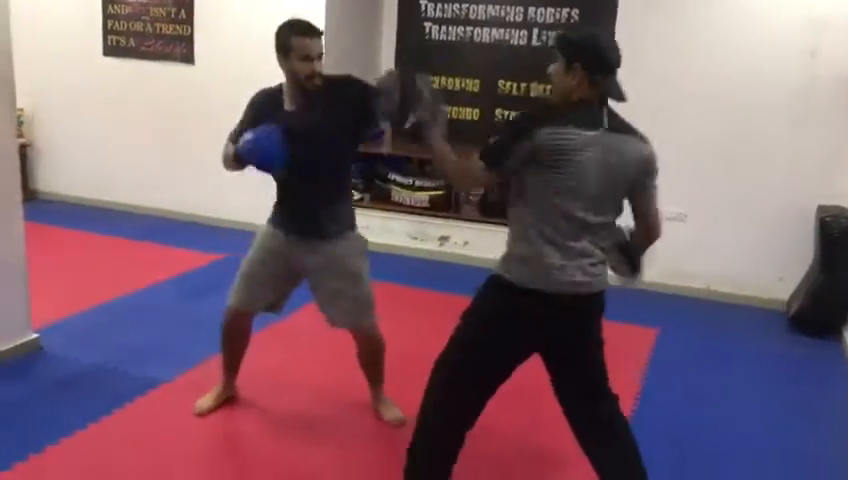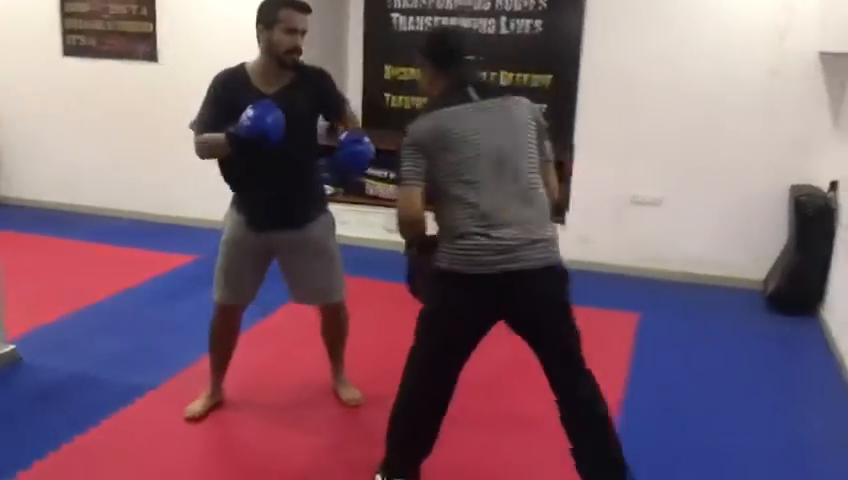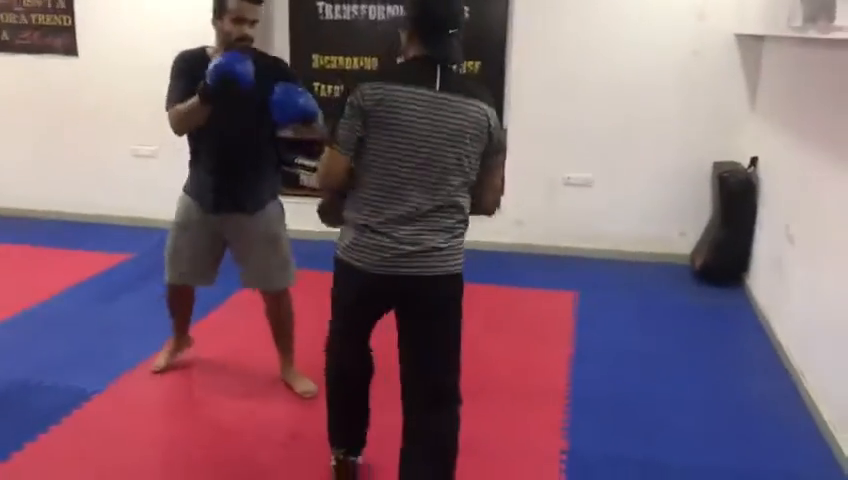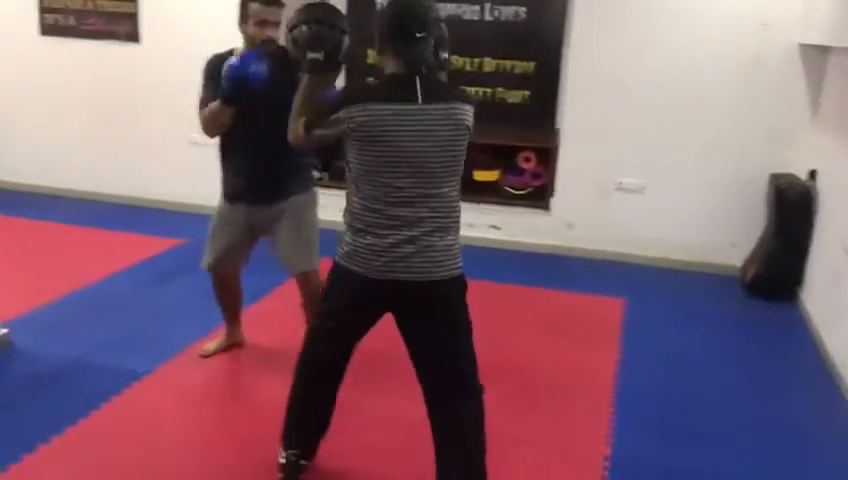
dt=0.5s
person 1, frame 1
left shoulder: (540, 124)
right shoulder: (638, 147)
left elbow: (469, 176)
right elbow: (649, 227)
left wrist: (432, 130)
right wrist: (626, 248)
left hip: (523, 287)
right hip: (584, 294)
left knee: (453, 384)
right knee: (593, 403)
person 1, frame 2
left shoulder: (424, 127)
right shoulder: (522, 109)
left elbow: (409, 213)
right elbow: (551, 192)
left wrist: (420, 250)
left hip: (468, 271)
right hip: (539, 265)
left knee: (428, 374)
right knee: (573, 379)
person 1, frame 3
left shoulder: (373, 92)
right shoulder: (482, 109)
left elbow: (330, 177)
right elbow: (488, 201)
left hip: (363, 259)
right hip: (436, 269)
left knee: (346, 353)
right knee: (433, 395)
person 1, frame 4
left shoulder: (359, 103)
right shoulder: (461, 107)
left elbow: (298, 135)
left wrist: (313, 78)
left hip: (363, 267)
right hip: (435, 273)
left knee: (321, 357)
right knee: (456, 392)
person 2, frame 1
left shoulder: (343, 92)
right shoulder: (264, 104)
right elbow: (229, 159)
right wrist: (243, 152)
left hip: (334, 236)
right hip: (282, 230)
left knee: (364, 328)
right knee: (237, 312)
left ankle: (379, 395)
right ankle: (227, 385)
person 2, frame 2
left shoulder: (314, 81)
right shoulder: (228, 84)
left elbow: (344, 116)
right elbow: (201, 144)
right wrist: (234, 138)
left hip: (307, 217)
right hip: (249, 217)
left knee: (332, 303)
right knee: (227, 306)
left ankle: (339, 376)
right ankle: (214, 389)
person 2, frame 3
left shoulder: (272, 69)
right shoulder: (189, 63)
left elbow: (307, 113)
right elbow: (177, 123)
left wrist: (301, 112)
right wrist: (207, 94)
left hip: (256, 200)
right hip: (201, 195)
left knee: (276, 288)
right knee: (179, 282)
left ankle: (289, 366)
right ankle: (179, 343)
person 2, frame 4
left shoulder: (295, 65)
right shoulder: (220, 66)
right elbow: (209, 126)
right wrist: (231, 95)
left hip: (290, 192)
right hip: (239, 191)
left knee: (307, 274)
right knee: (221, 267)
right ankle: (233, 332)
